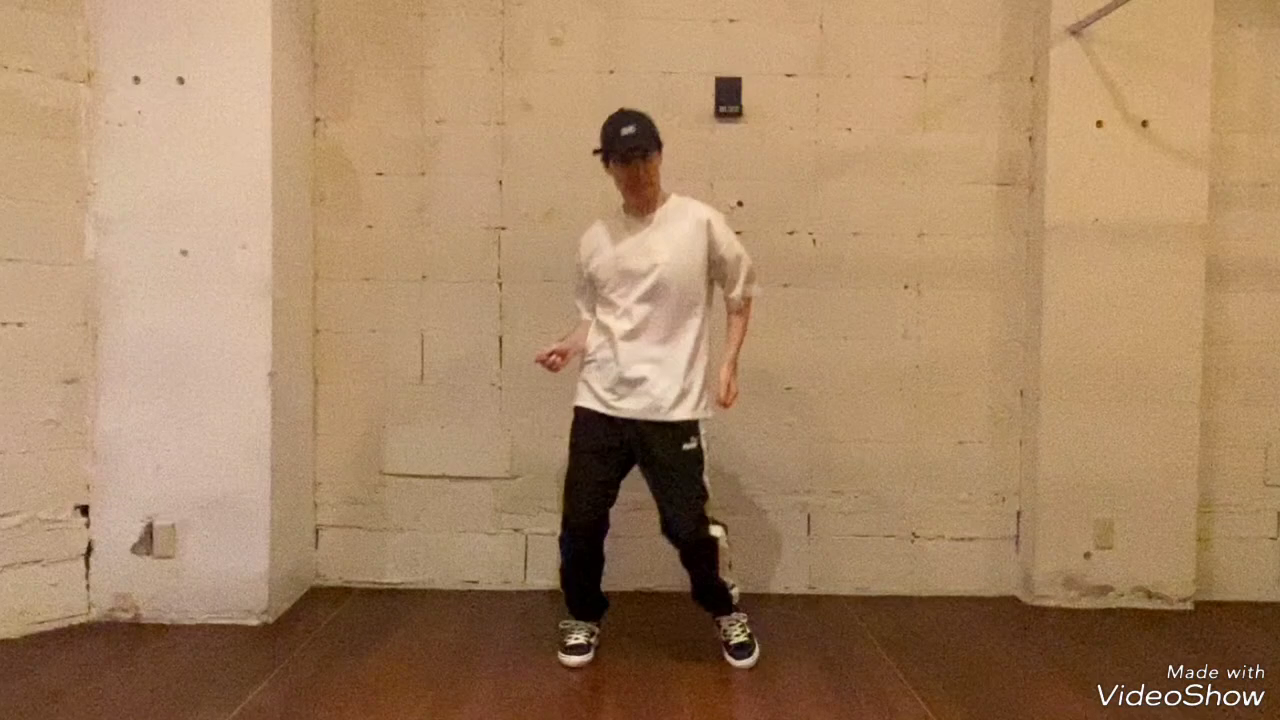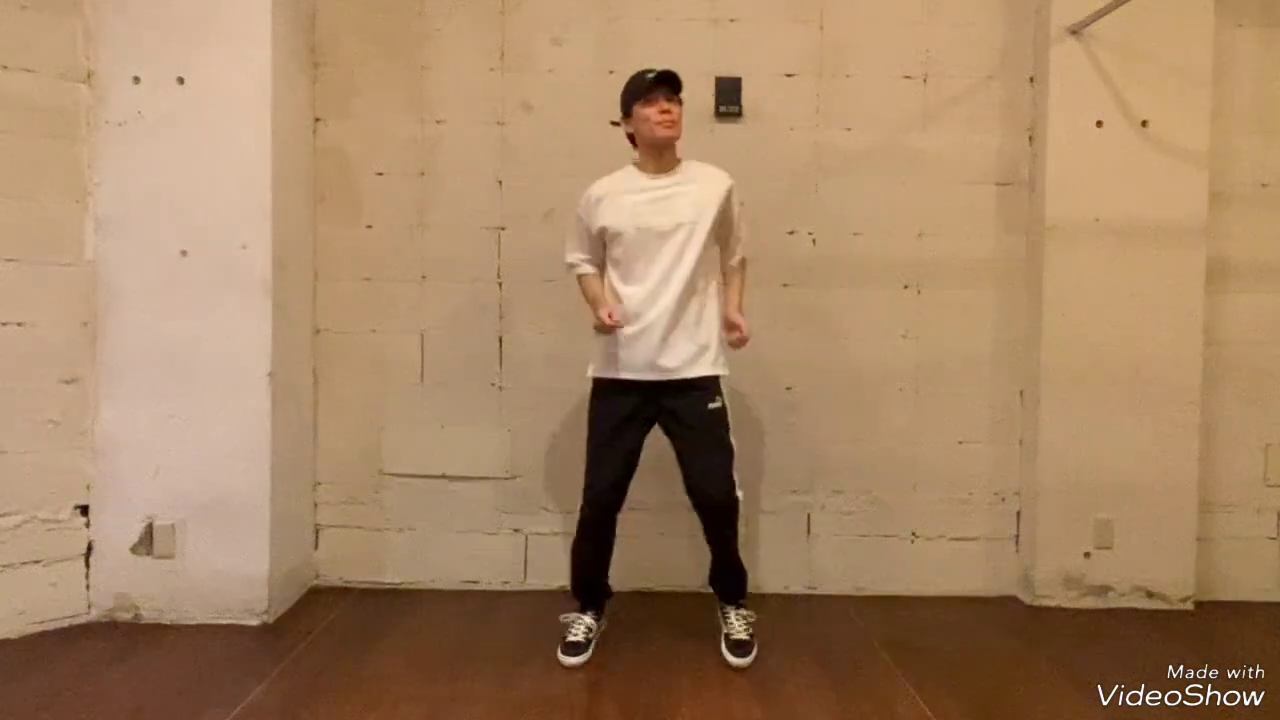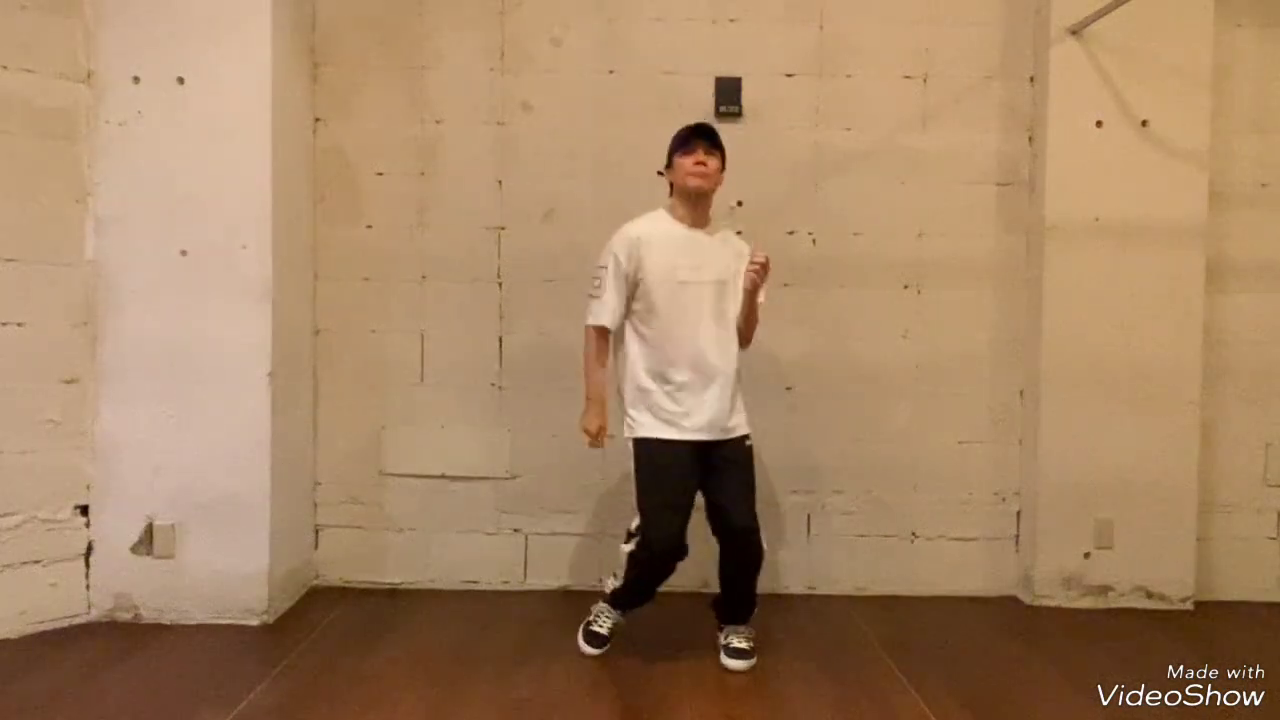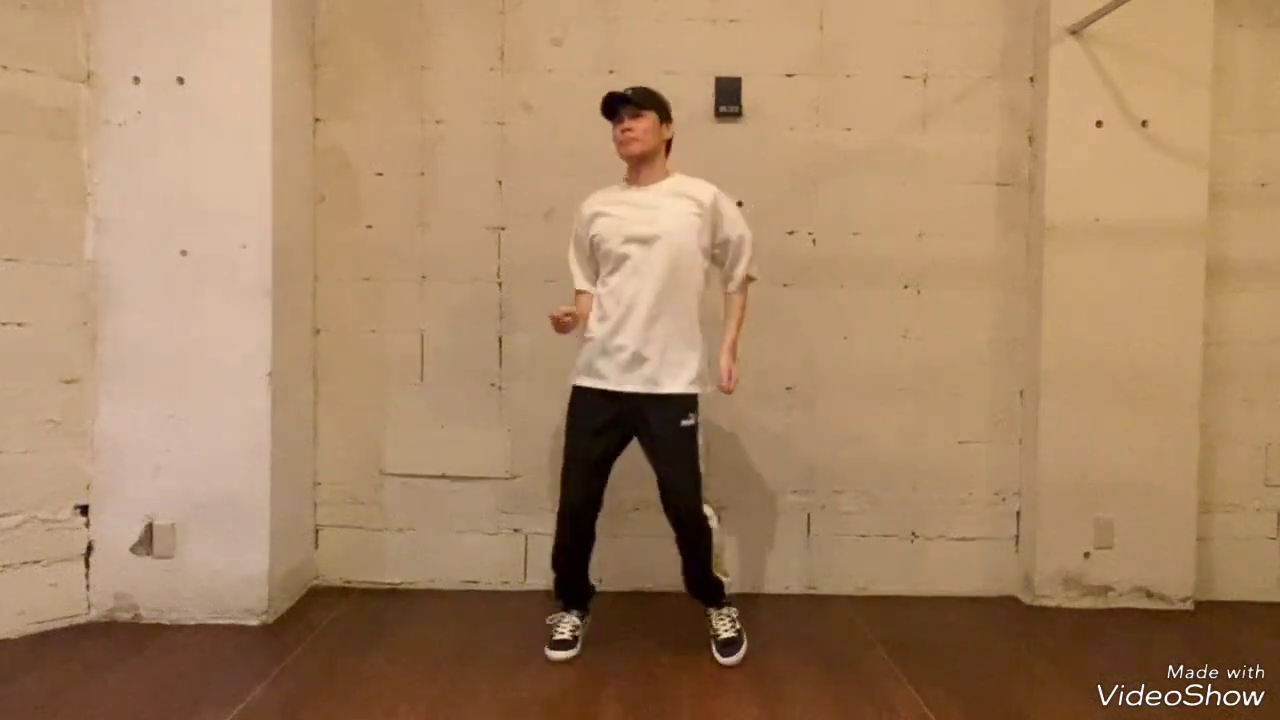
dt=0.3s
person 1, frame 1
left shoulder: (700, 222)
right shoulder: (595, 239)
left elbow: (740, 290)
left wrist: (729, 367)
right wrist: (570, 346)
left hip: (671, 407)
right hip: (599, 405)
left knee: (686, 525)
right knee: (580, 522)
left ankle: (726, 612)
right ankle: (584, 617)
person 1, frame 2
left shoulder: (715, 185)
right shoulder: (602, 196)
left elbow: (733, 258)
right elbow: (584, 264)
left wrist: (732, 310)
right wrist: (599, 305)
left hip: (694, 369)
right hip: (619, 371)
left knee: (714, 492)
right knee: (600, 494)
left ankle: (733, 604)
right ankle: (587, 608)
person 1, frame 3
left shoulder: (734, 250)
right shoulder: (636, 239)
left elbow: (741, 339)
right elbow: (601, 322)
left wrist: (754, 301)
right wrist: (594, 403)
left hip: (725, 423)
right hip: (660, 423)
left knee: (741, 534)
right knee: (661, 543)
left ankle: (734, 621)
right ankle: (616, 603)
person 1, frame 4
left shoulder: (704, 199)
right shoulder: (595, 209)
left elbow: (739, 272)
left wrist: (729, 348)
right wrist: (576, 318)
left hip: (672, 382)
right hip: (599, 378)
left knee: (684, 502)
right knee: (577, 500)
left ankle: (717, 606)
right ankle: (571, 608)
